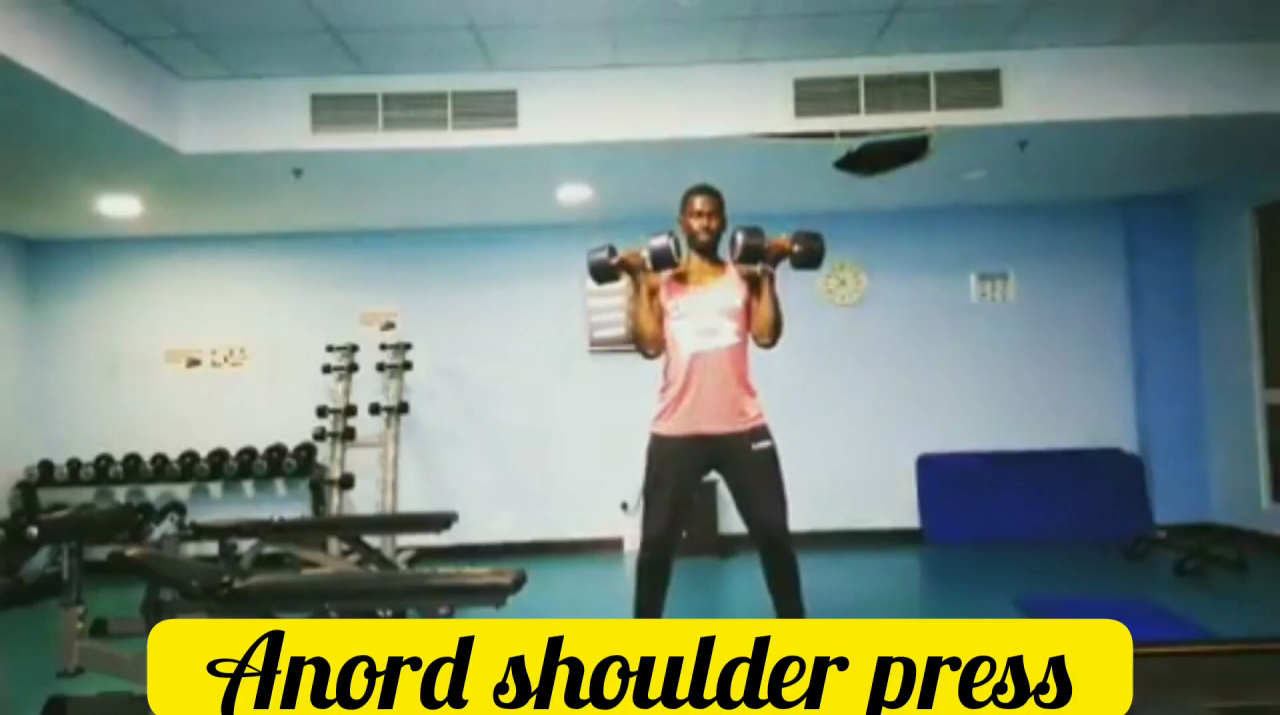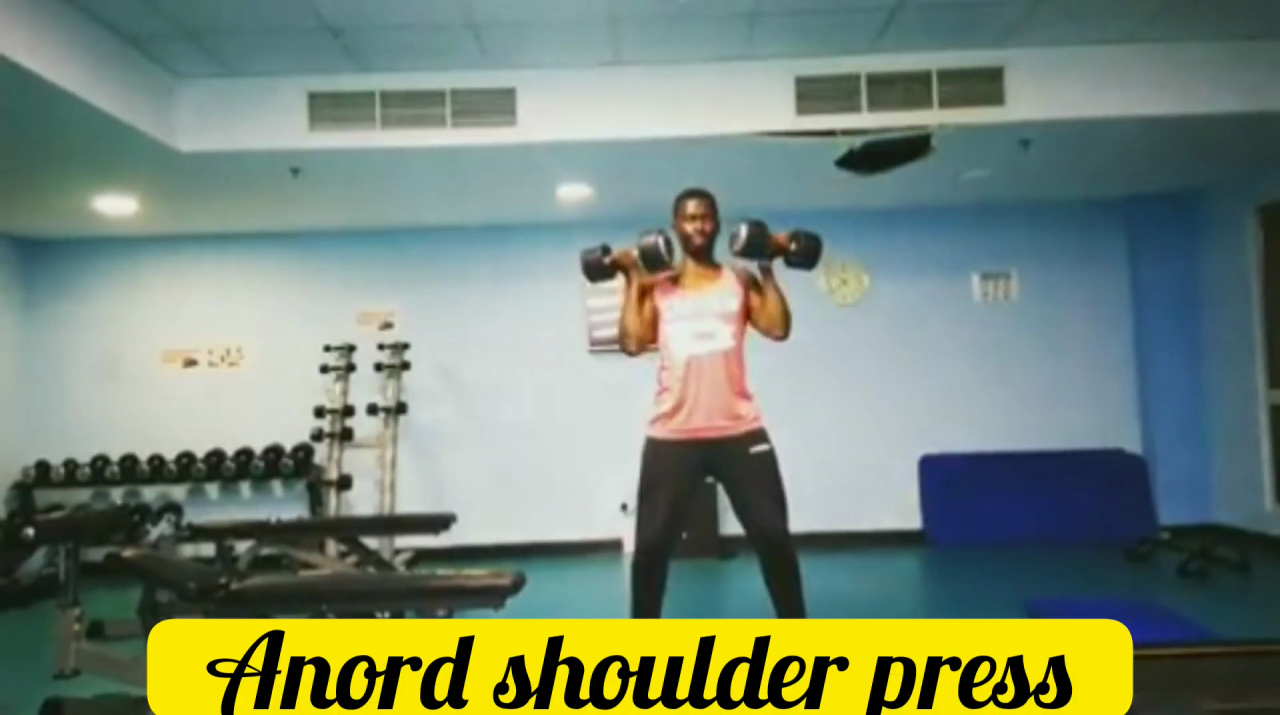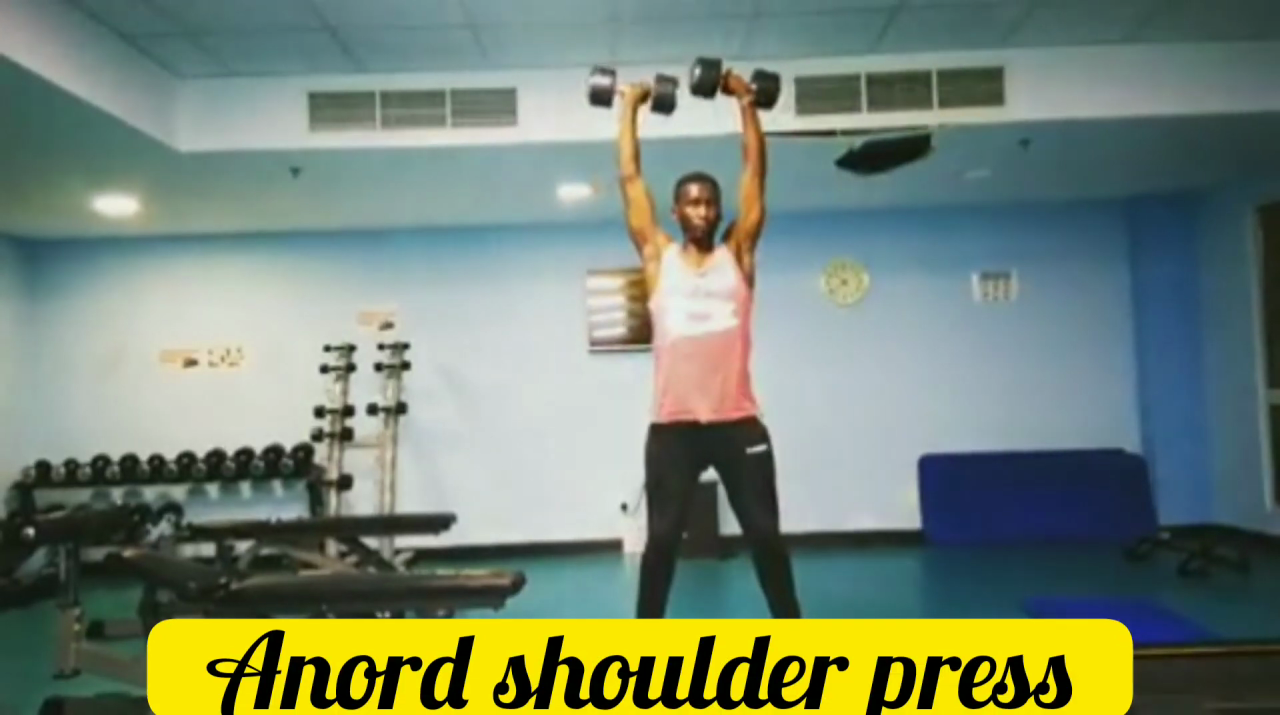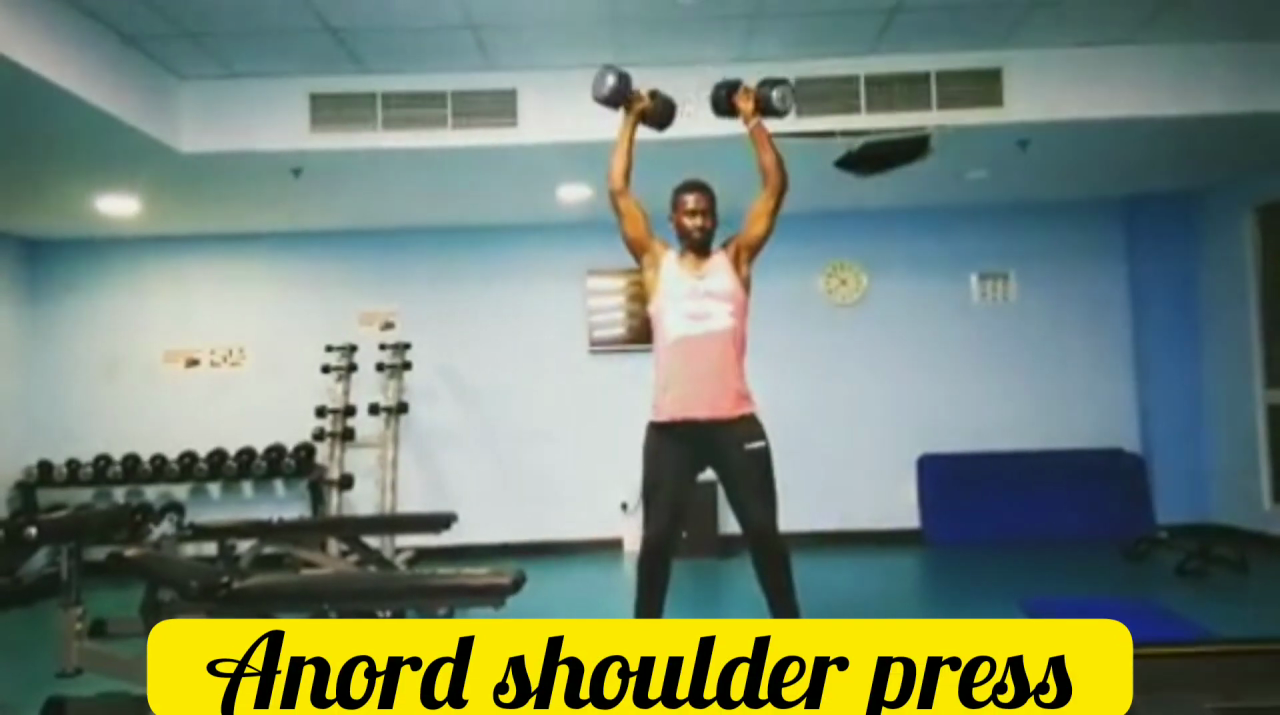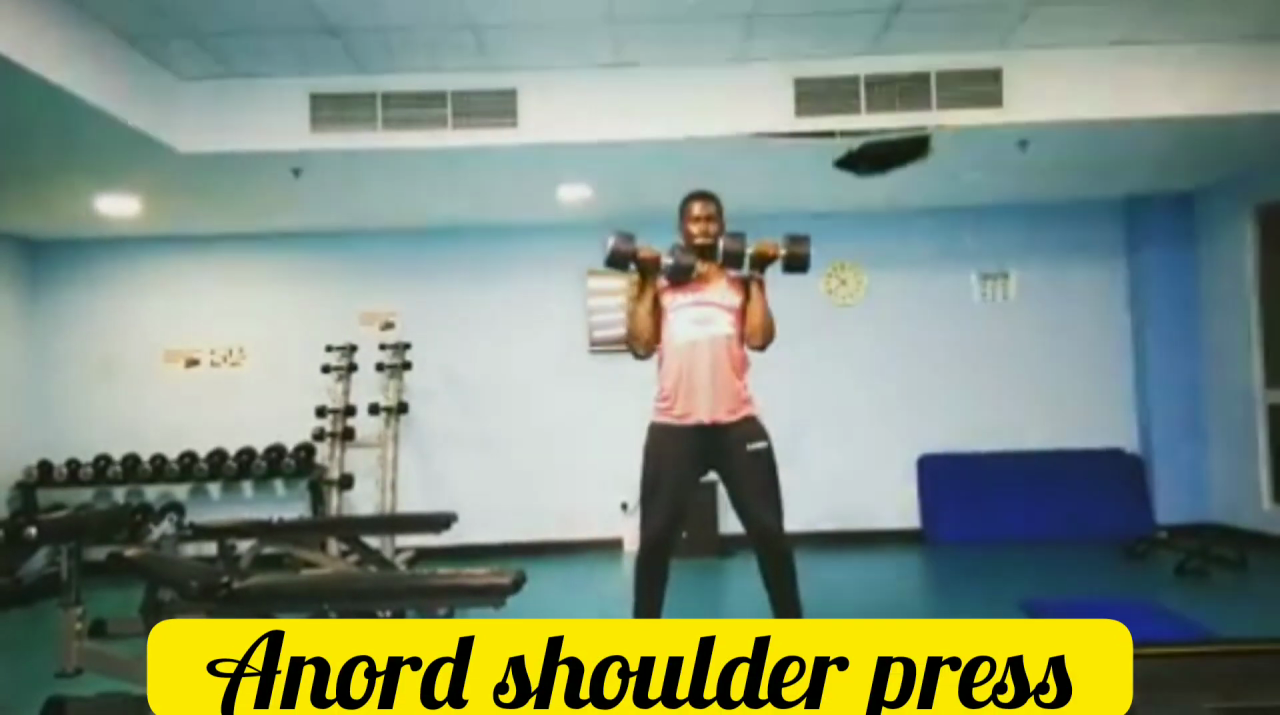
dt=1s
person 1, frame 1
left shoulder: (745, 277)
right shoulder: (660, 282)
left elbow: (767, 335)
right elbow: (649, 345)
left wrist: (768, 272)
right wrist: (638, 281)
left hip: (742, 427)
right hip: (676, 430)
left knee: (773, 531)
right knee: (657, 538)
person 1, frame 2
left shoulder: (740, 281)
right shoulder: (656, 287)
left elbow: (778, 328)
right elbow: (632, 343)
left wrist: (767, 271)
right wrist: (632, 279)
left hip: (739, 430)
right hip: (672, 435)
left knee: (773, 535)
right knee: (651, 542)
person 1, frame 3
left shoulder: (739, 253)
right shoulder: (658, 257)
left elbow: (755, 168)
right elbow: (629, 176)
left wrist: (744, 100)
right wrist: (630, 105)
left hip: (738, 424)
right hip: (673, 427)
left knee: (765, 536)
right knee: (661, 539)
person 1, frame 4
left shoulder: (736, 260)
right shoulder: (656, 263)
left elbow: (775, 187)
right elbow: (619, 191)
left wrist: (752, 120)
right wrist: (631, 120)
left hip: (735, 423)
right hip: (672, 426)
left knee: (763, 532)
right knee: (657, 538)
person 1, frame 5
left shoulder: (740, 285)
right shoulder: (661, 286)
left elbow: (759, 339)
right elbow: (640, 346)
left wrist: (757, 276)
right wrist: (646, 280)
left hip: (736, 423)
right hip: (673, 426)
left knee: (768, 530)
right knee: (656, 536)
